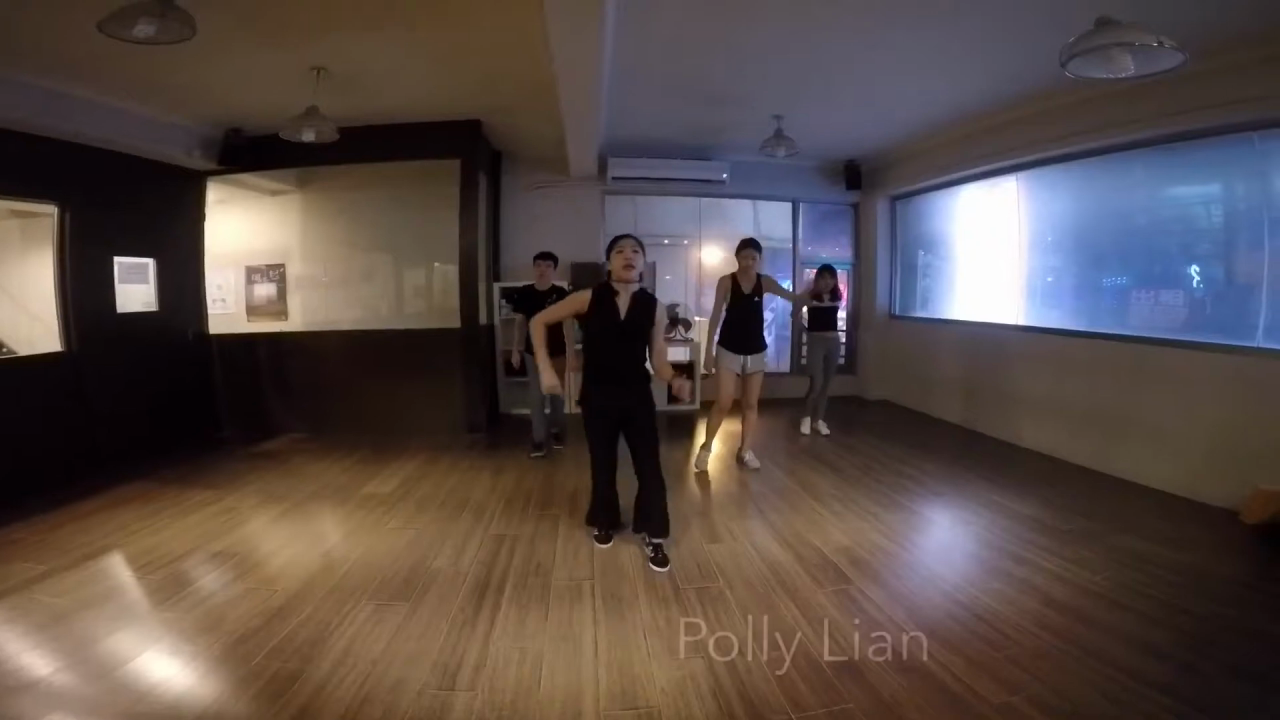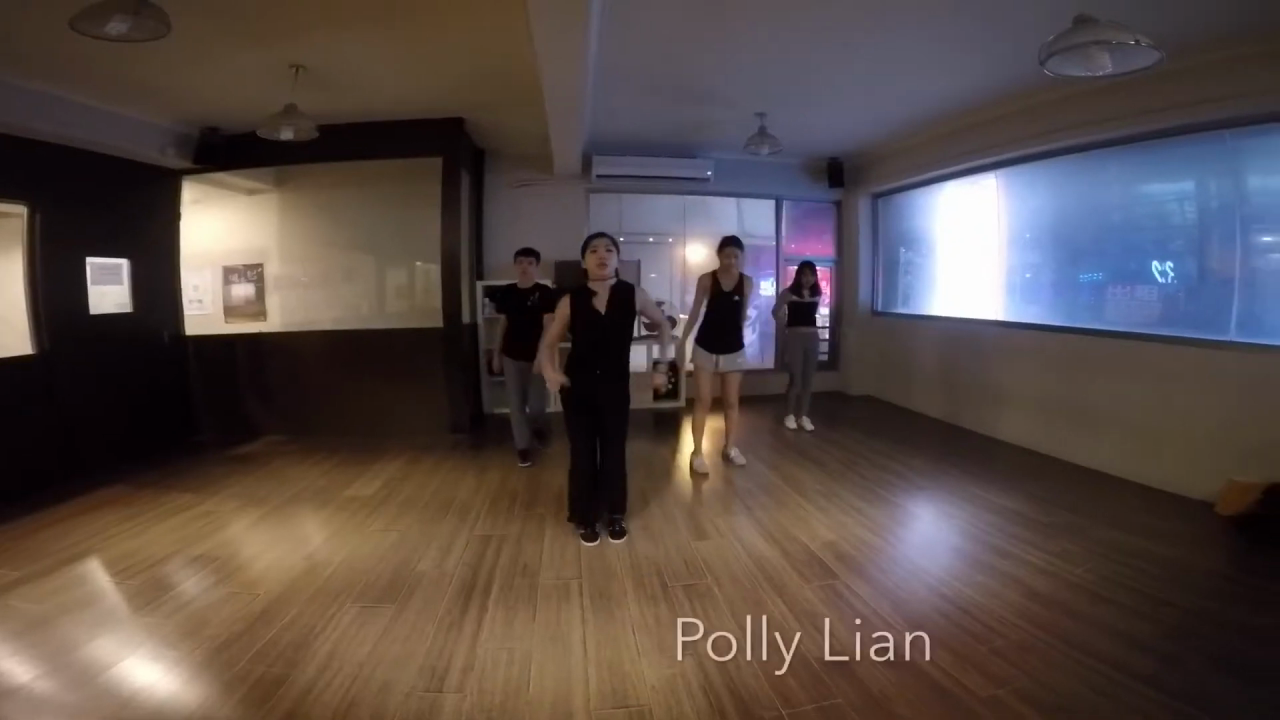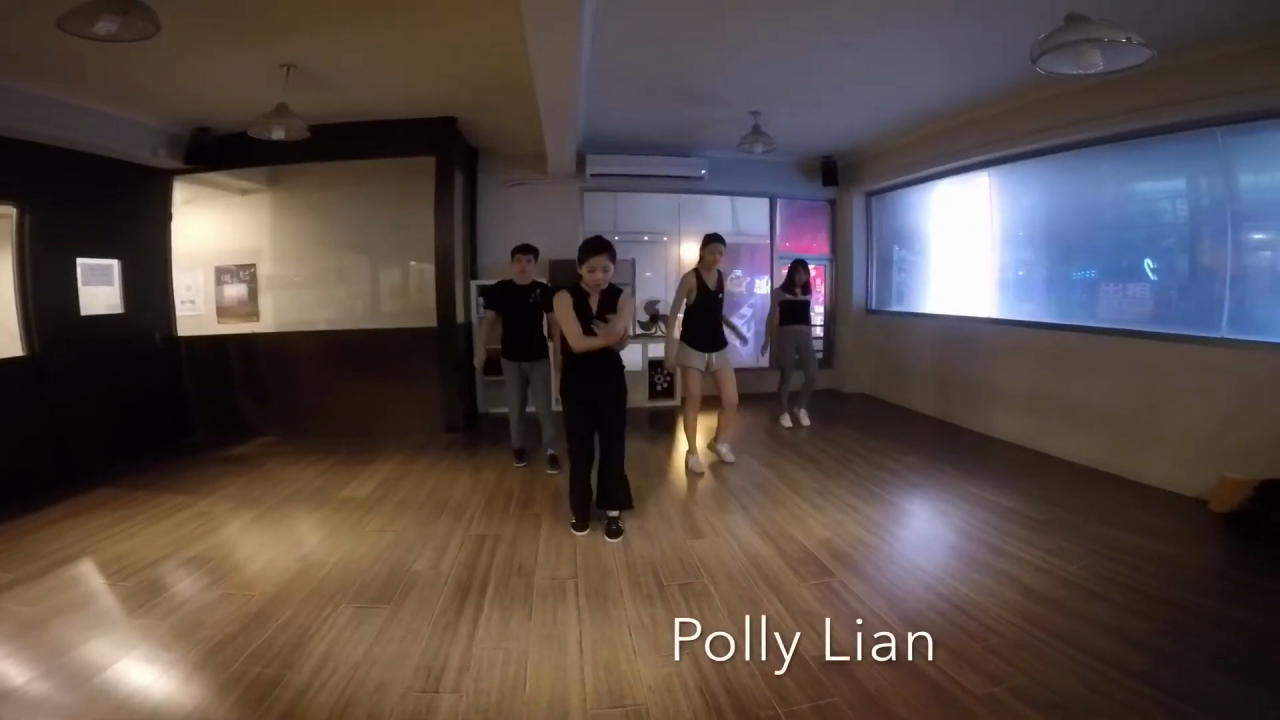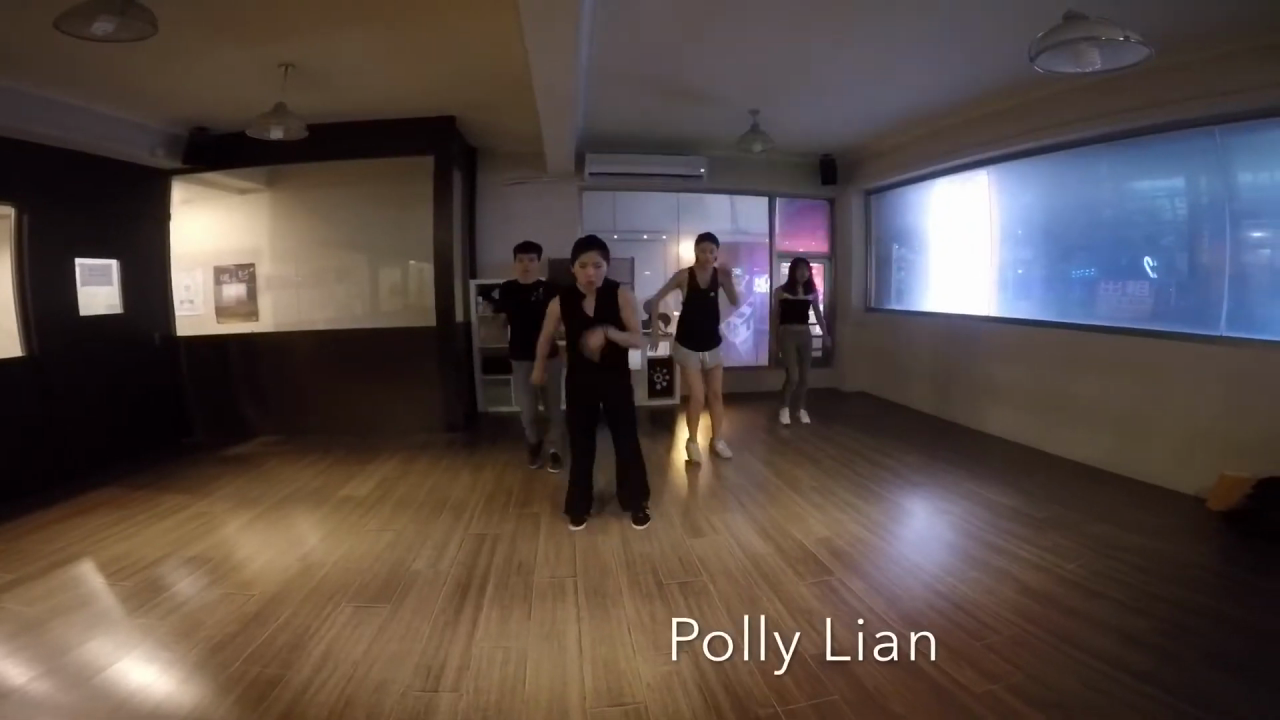
dt=0.4s
person 1, frame 1
left shoulder: (653, 307)
right shoulder: (589, 298)
left elbow: (659, 361)
right elbow: (538, 322)
left wrist: (675, 380)
right wrist: (545, 368)
left hip: (637, 396)
right hip: (597, 395)
left knee: (649, 465)
right knee: (602, 464)
left ankle: (654, 536)
right ankle: (604, 522)
person 1, frame 2
left shoulder: (634, 295)
right shoulder: (570, 301)
left elbow: (663, 326)
right elbow: (549, 342)
left wrist: (661, 368)
right wrist: (549, 369)
left hip: (615, 387)
right hip: (578, 388)
left knee: (613, 453)
right knee: (582, 455)
left ankle: (615, 514)
right ankle: (585, 518)
person 1, frame 3
left shoulder: (620, 299)
right shoulder: (565, 298)
left elbow: (620, 340)
right elbow: (578, 343)
left wrist: (619, 334)
right wrist: (608, 338)
left hip: (610, 382)
right hip: (575, 384)
left knee: (613, 448)
right knee: (580, 450)
left ankle: (613, 510)
right ankle: (581, 510)
person 1, frame 4
left shoulder: (621, 295)
right shoulder: (561, 302)
left elbow: (638, 339)
right elbow: (545, 339)
left wrist: (608, 333)
right wrist: (539, 368)
left hip: (615, 379)
right hip: (579, 382)
left knee: (627, 441)
right knee: (581, 445)
left ankle: (637, 501)
right ankle: (579, 506)
person 2, frame 1
left shoulder: (765, 282)
right shoulder: (726, 282)
left elbow: (795, 300)
right elbow: (716, 316)
right wrist: (709, 349)
left hip: (756, 350)
right hip: (729, 349)
left knee: (751, 404)
right knee: (723, 403)
left ankle: (745, 451)
right ankle: (705, 449)
person 2, frame 2
left shoulder: (746, 282)
right shoulder: (706, 280)
left elbow: (742, 315)
right elbow: (695, 313)
left wrist: (740, 338)
right wrist: (682, 343)
left hip: (733, 349)
right hip: (705, 347)
left knee: (731, 401)
right knee: (703, 401)
left ankle: (730, 447)
right ankle: (697, 453)
person 2, frame 3
left shoulder: (722, 277)
right shoulder: (690, 278)
right elbow: (674, 313)
left wrist: (734, 328)
right wrist: (670, 348)
left hip: (719, 347)
right hip: (692, 347)
left knee: (731, 400)
right knee: (693, 401)
left ankle: (719, 442)
right ankle: (692, 452)
person 2, frame 4
left shoulder: (720, 274)
right shoulder: (683, 276)
left elbow: (735, 302)
right elbow: (655, 300)
left wrist: (728, 280)
right wrist: (655, 327)
left hip: (712, 343)
right hip: (687, 344)
left knee: (715, 394)
right knee: (697, 397)
left ankle: (718, 439)
right ankle: (692, 441)
person 3, frame 1
left shoulder: (561, 294)
right shoulder: (523, 293)
left elbow: (568, 325)
right elbow: (520, 322)
left wrist: (567, 354)
right wrist: (516, 350)
left hip: (557, 352)
right hip: (533, 353)
left knee: (557, 396)
right knee: (536, 396)
left ankle: (556, 430)
right ankle: (539, 440)
person 3, frame 2
left shoulder: (544, 292)
right shoulder: (506, 292)
left elbow: (548, 325)
right elbow: (503, 323)
right wrist: (497, 353)
left hip: (535, 356)
right hip: (511, 356)
left knee: (537, 403)
right knee: (516, 403)
left ankle: (538, 428)
right ankle: (523, 446)
person 3, frame 3
left shoulder: (543, 290)
right shoulder: (499, 289)
left elbow: (552, 322)
right elbow: (489, 320)
right wrist: (481, 348)
left hip: (539, 357)
right hip: (511, 357)
left knee: (544, 406)
right knee: (515, 406)
left ankle: (551, 451)
right ankle: (519, 446)
person 3, frame 4
left shoulder: (549, 290)
right shoulder: (507, 289)
right elbow: (501, 317)
left hip: (549, 356)
right hip: (521, 357)
left knee: (553, 406)
right knee: (528, 408)
left ankle: (553, 449)
right ankle: (534, 443)
person 4, frame 1
left shoulder: (837, 298)
right shoulder: (809, 297)
left hip: (834, 342)
right hip: (816, 342)
left knee: (826, 384)
right knee: (816, 384)
left ankle: (819, 420)
right ankle: (807, 418)
person 4, frame 2
left shoulder: (816, 294)
right shoulder: (788, 293)
right elbow: (776, 313)
left hip: (812, 338)
right hip: (794, 337)
left knee: (808, 380)
right knee: (795, 379)
left ankle: (803, 416)
right ankle: (790, 415)
person 4, frame 3
left shoulder: (807, 293)
right shoulder: (780, 292)
right elbow: (772, 317)
left wrist: (809, 335)
right wrist: (768, 339)
left hip: (804, 336)
right hip: (786, 335)
left knee: (811, 375)
right knee: (786, 376)
left ankle: (801, 408)
right ankle: (784, 413)
person 4, frame 4
left shoulder: (812, 291)
right shoulder: (782, 291)
left elbow: (818, 314)
right elbow: (776, 315)
left wrist: (825, 334)
right wrist: (776, 338)
left hip: (805, 335)
right hip: (787, 334)
left knee: (804, 376)
right knee: (793, 376)
left ankle: (801, 409)
right ankle: (785, 408)
